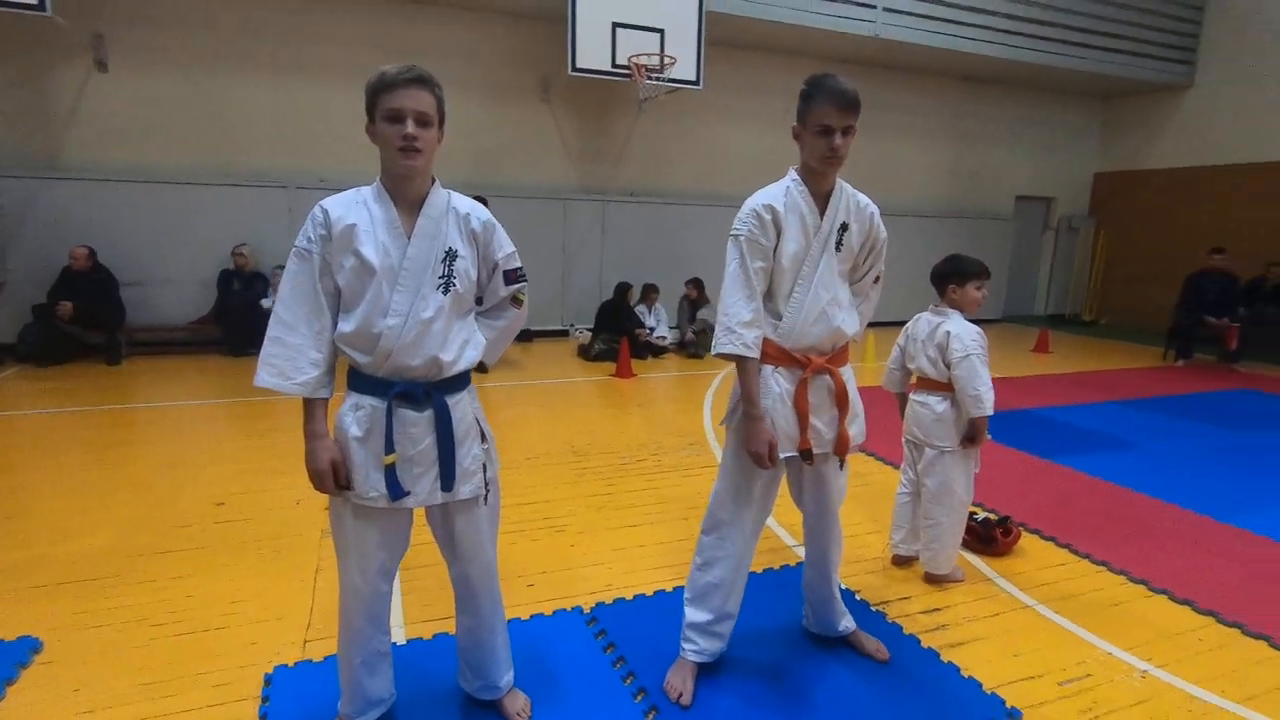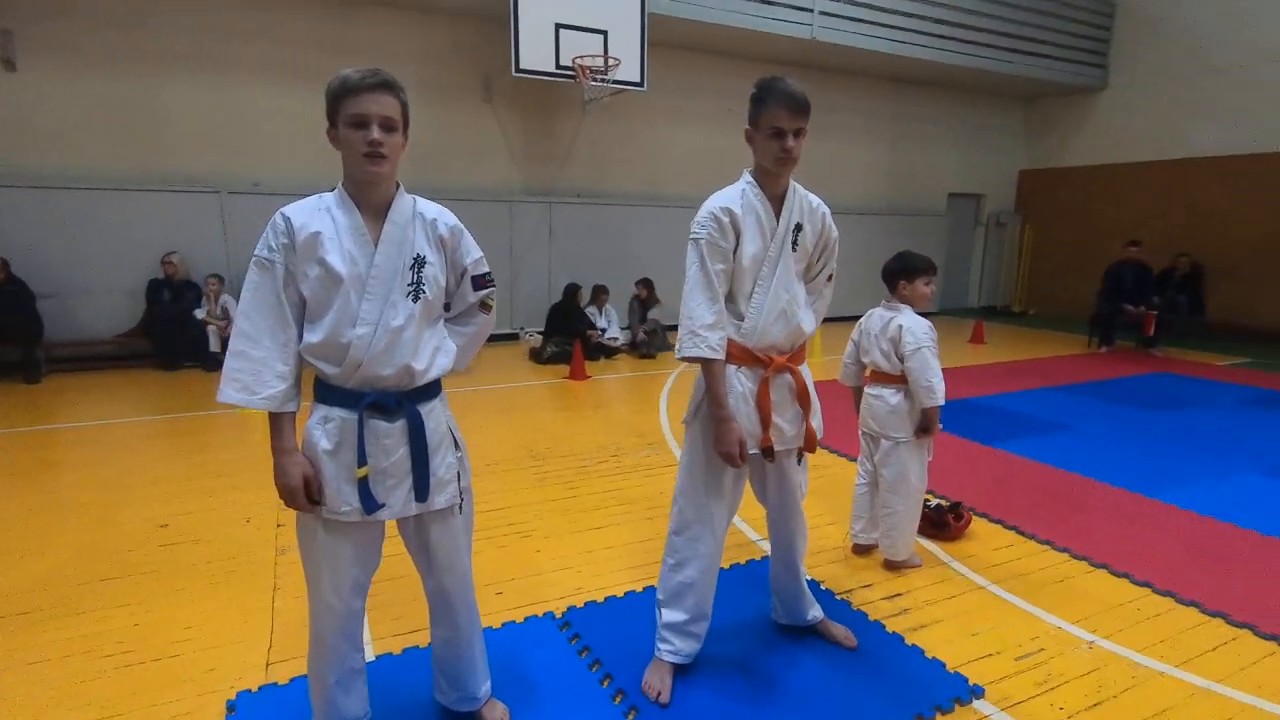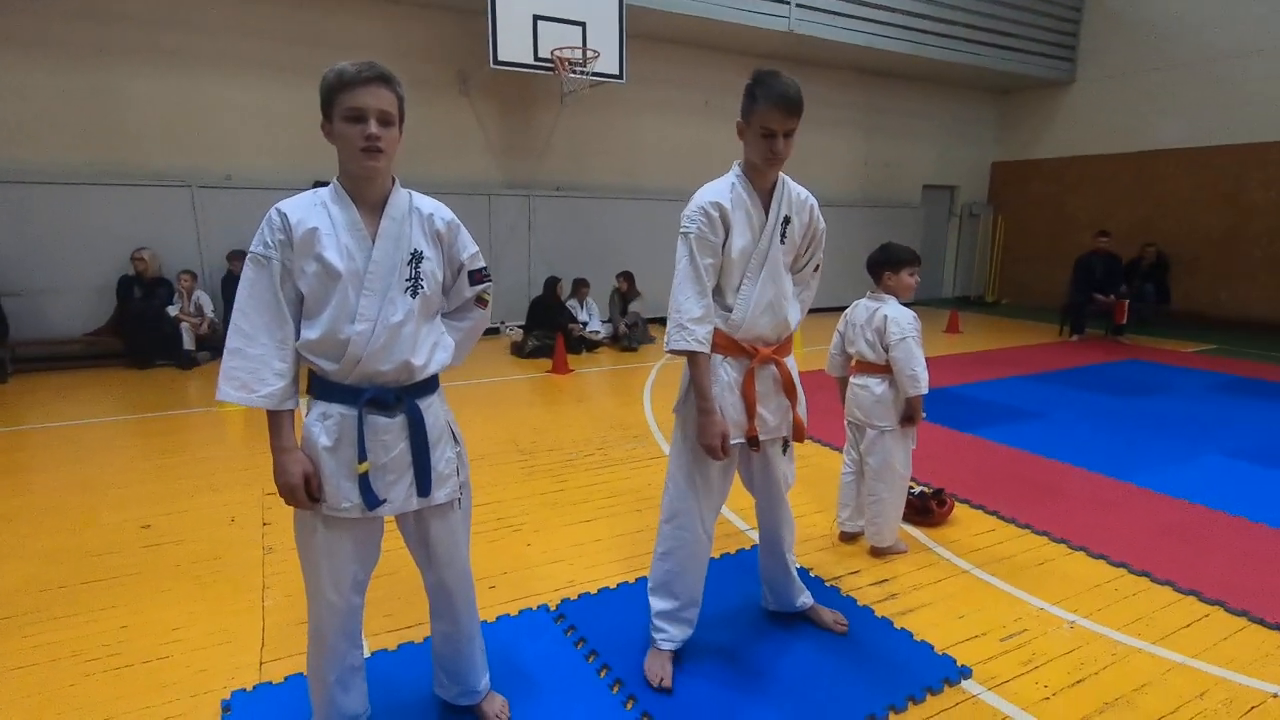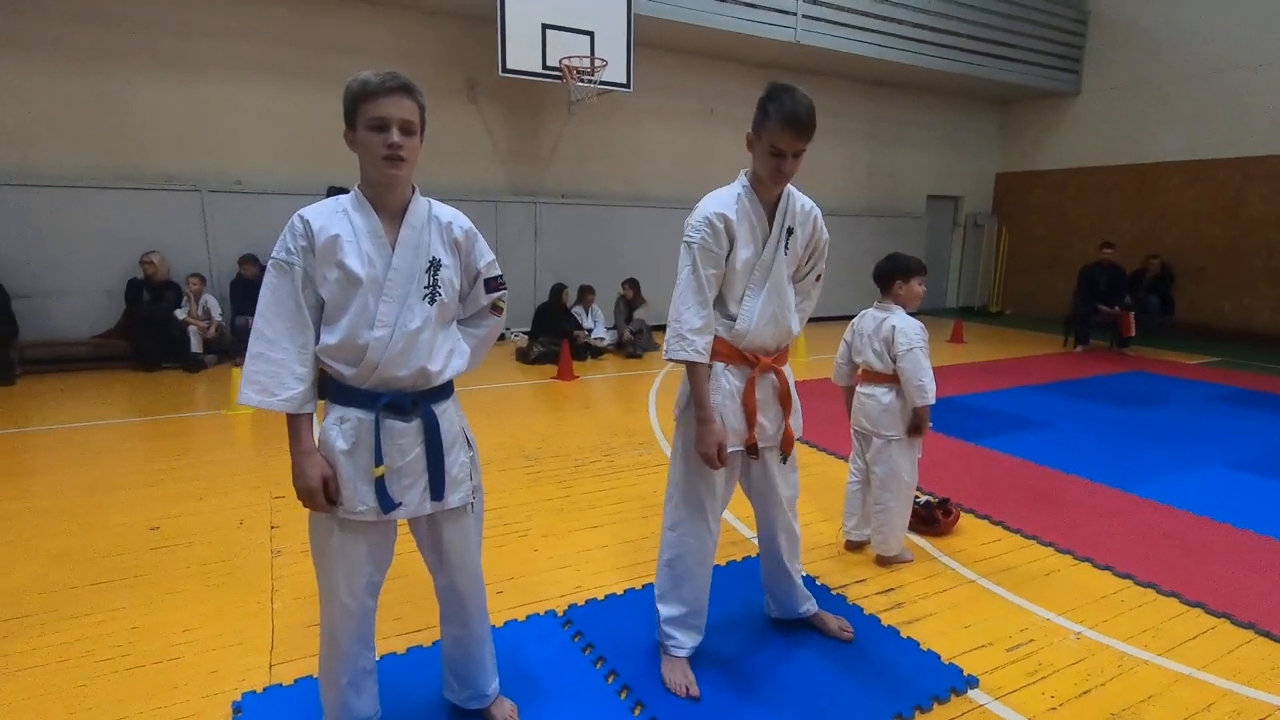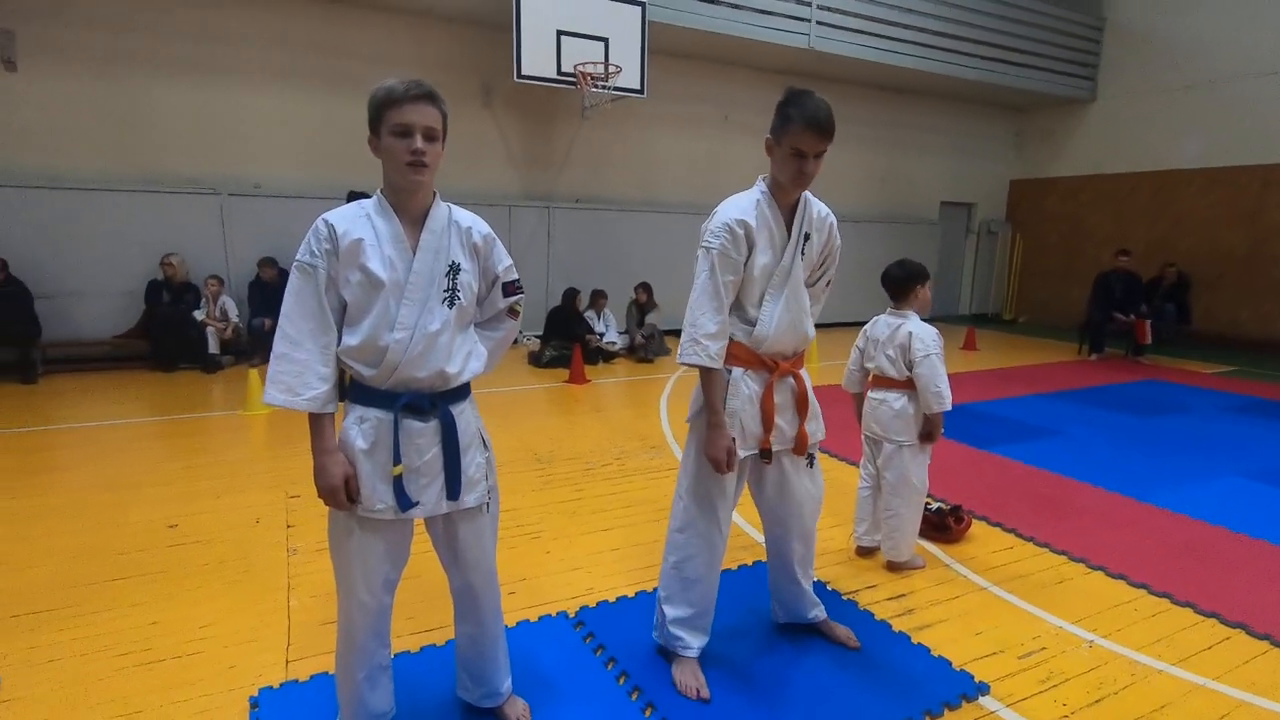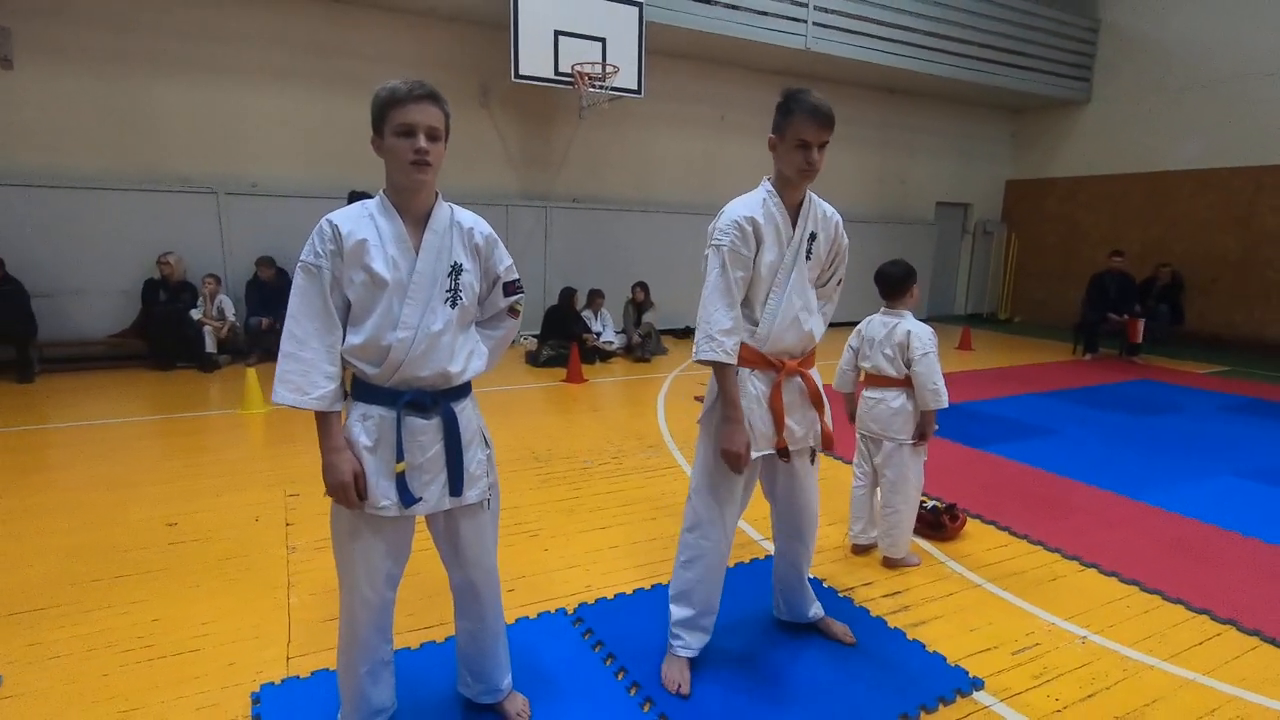
dt=0.2s
person 1, frame 1
left shoulder: (472, 221)
right shoulder: (334, 219)
left elbow: (509, 305)
right elbow: (307, 332)
left wrist: (457, 353)
right wrist: (316, 433)
left hip: (451, 417)
right hip: (370, 420)
left knee: (475, 566)
right knee: (364, 578)
person 1, frame 2
left shoulder: (438, 226)
right shoulder: (296, 227)
left elbow: (477, 311)
right elbow: (271, 345)
left wrist: (427, 361)
right wrist: (284, 449)
left hip: (424, 427)
right hip: (339, 433)
left knee: (450, 577)
right knee: (336, 595)
person 1, frame 3
left shoulder: (434, 221)
right shoulder: (292, 222)
left elbow: (472, 305)
right elbow: (267, 342)
left wrist: (425, 357)
right wrist: (283, 447)
left hip: (421, 423)
right hip: (337, 430)
left knee: (450, 572)
right knee: (334, 593)
person 1, frame 4
left shoulder: (452, 229)
right shoulder: (314, 229)
left elbow: (486, 313)
right elbow: (287, 345)
left wrist: (440, 364)
right wrist: (303, 450)
left hip: (436, 428)
right hip: (353, 433)
left knee: (461, 576)
right knee: (347, 594)
person 1, frame 5
left shoulder: (472, 234)
right shoulder: (337, 233)
left elbow: (503, 316)
right elbow: (310, 347)
left wrist: (457, 366)
right wrist: (324, 448)
left hip: (453, 429)
right hip: (372, 432)
left knee: (476, 575)
right knee: (365, 590)
person 1, frame 6
left shoulder: (473, 234)
right shoulder: (341, 232)
left elbow: (503, 315)
right elbow: (315, 346)
left wrist: (458, 364)
right wrist: (333, 445)
left hip: (454, 427)
right hip: (374, 429)
left knee: (477, 571)
right knee: (367, 587)
person 2, frame 1
left shoulder: (864, 215)
right shoulder: (765, 210)
right elbow: (740, 320)
left wrist: (831, 344)
right wrist: (755, 415)
left hip: (831, 382)
right hip: (771, 380)
left knee: (826, 512)
right knee: (734, 517)
left ankle: (829, 618)
right ankle: (697, 645)
person 2, frame 2
left shoulder: (816, 215)
right shoulder: (721, 213)
right elbow: (702, 321)
left wrist: (788, 342)
right wrist: (722, 415)
left hip: (790, 380)
right hip: (733, 380)
left knee: (788, 506)
right knee: (701, 517)
left ankle: (797, 608)
right ankle: (672, 646)
person 2, frame 3
left shoulder: (803, 207)
right shoulder: (710, 206)
right elbow: (690, 314)
left wrist: (774, 344)
right wrist: (707, 408)
left hip: (775, 371)
right hip: (720, 372)
left knee: (776, 494)
right knee: (691, 507)
left ankle: (788, 595)
right ankle: (667, 633)
person 2, frame 4
left shoulder: (807, 218)
right shoulder: (714, 217)
right elbow: (691, 323)
left wrist: (773, 349)
right wrist: (705, 418)
left hip: (774, 379)
right hip: (720, 379)
left knee: (779, 504)
right knee: (694, 514)
left ankle: (792, 603)
right ankle: (677, 639)
person 2, frame 5
left shoulder: (824, 223)
right shoulder: (733, 221)
right elbow: (706, 328)
left wrist: (789, 354)
right wrist: (715, 422)
left hip: (790, 384)
right hip: (735, 383)
left knee: (797, 509)
right knee: (702, 517)
left ankle: (800, 609)
right ankle: (682, 641)
person 2, frame 6
left shoulder: (829, 224)
right shoulder: (740, 221)
right elbow: (718, 328)
left wrist: (799, 356)
right wrist: (734, 420)
left hip: (800, 384)
right hip: (746, 384)
left knee: (799, 510)
right knee: (713, 517)
left ankle: (798, 606)
right ankle: (683, 640)
person 3, frame 1
left shoulder: (917, 323)
right shoulder: (965, 333)
left elbow: (895, 372)
right elbow: (973, 389)
left wrist: (905, 408)
right wrist: (979, 428)
left hip: (918, 413)
right hip: (949, 422)
left knee: (911, 484)
right knee: (947, 496)
left ankle: (903, 549)
right ankle: (938, 566)
person 3, frame 2
left shoulder: (869, 319)
right shoulder: (916, 327)
left elbow: (851, 367)
right elbow: (926, 380)
left wrist: (859, 402)
right wrist: (932, 419)
left hip: (873, 407)
right hip: (903, 414)
left knee: (868, 475)
right knee: (903, 485)
left ankle: (863, 538)
right ankle: (896, 552)
person 3, frame 3
left shoulder: (854, 311)
right shoulder: (900, 317)
left elbow: (837, 358)
right elbow: (909, 369)
left wrist: (845, 393)
right wrist: (915, 408)
left hip: (858, 397)
right hip: (887, 403)
left knee: (854, 464)
right knee: (888, 473)
left ankle: (849, 526)
right ankle: (882, 539)
person 3, frame 4
left shoulder: (861, 320)
right shoulder: (908, 328)
left elbow: (843, 367)
right elbow: (916, 379)
left wrist: (850, 401)
right wrist: (922, 418)
left hip: (864, 405)
right hip: (894, 412)
left knee: (860, 473)
right knee: (894, 482)
left ankle: (855, 534)
right ankle: (888, 549)
person 3, frame 5
left shoulder: (873, 326)
right shoulder: (923, 333)
left elbow: (854, 373)
right elbow: (932, 386)
left wrist: (860, 406)
right wrist: (935, 424)
left hip: (874, 410)
right hip: (905, 417)
left knee: (870, 479)
right knee: (904, 488)
left ankle: (866, 540)
right ankle: (898, 555)
person 3, frame 6
left shoulder: (866, 326)
right shoulder: (919, 332)
left elbow: (845, 371)
right elbow: (928, 384)
left wrist: (851, 405)
right wrist: (928, 424)
left hip: (869, 409)
right hip: (901, 415)
left knee: (864, 478)
right knee: (901, 486)
left ankle: (861, 538)
right ankle: (894, 552)
